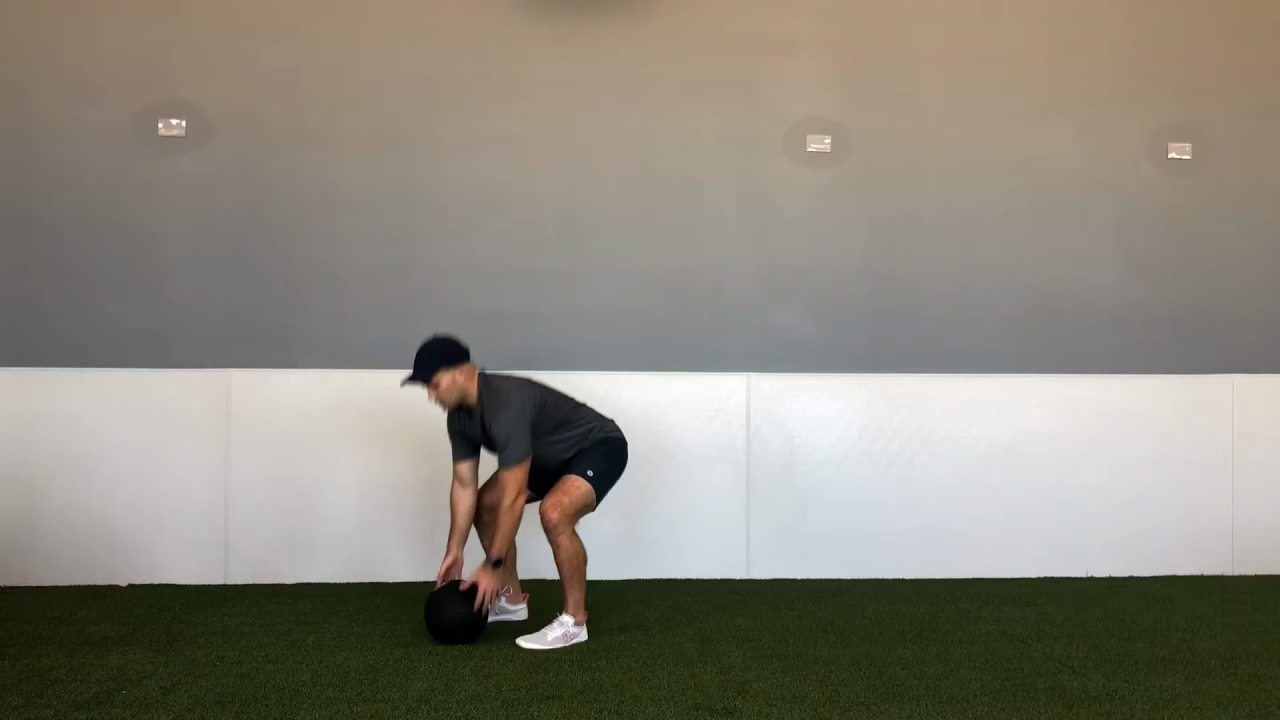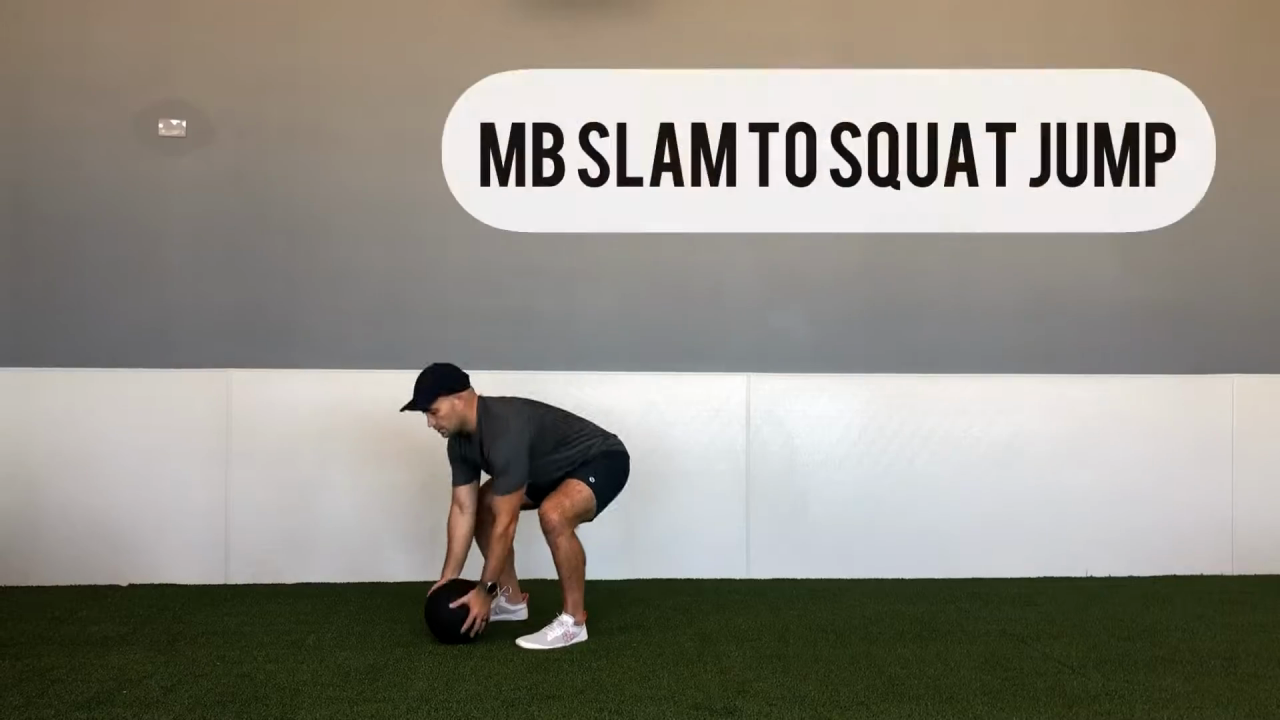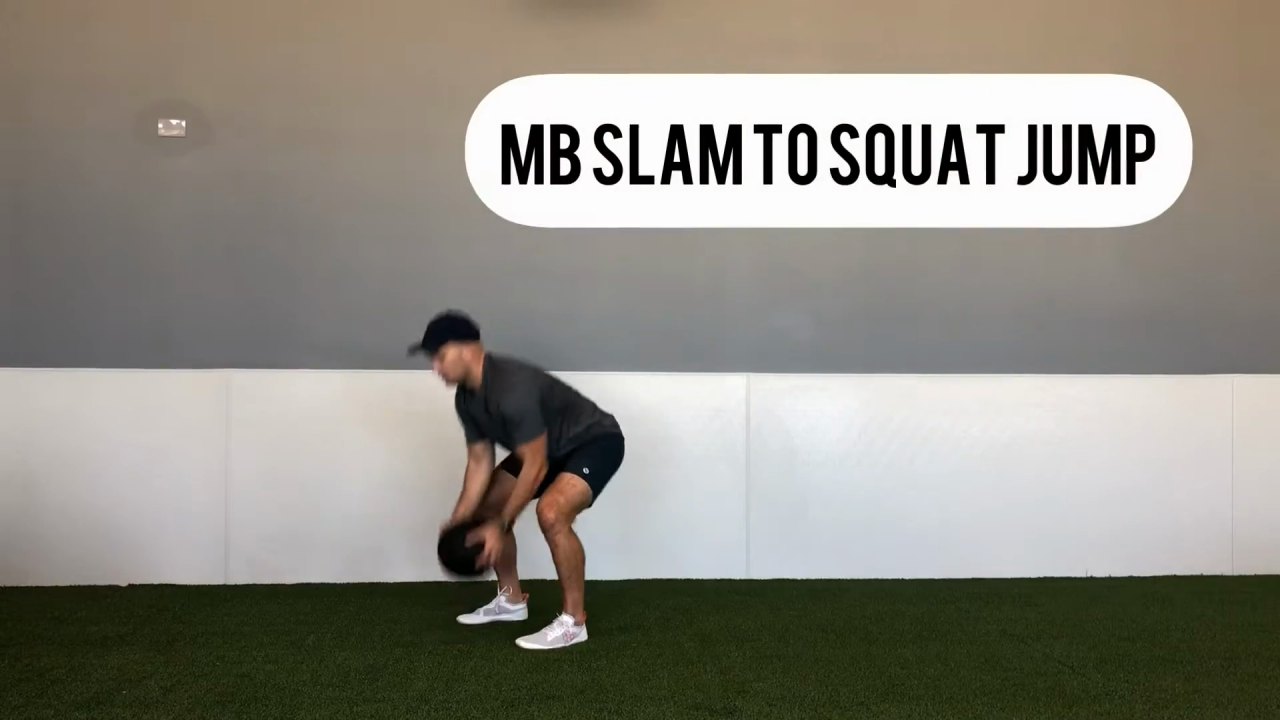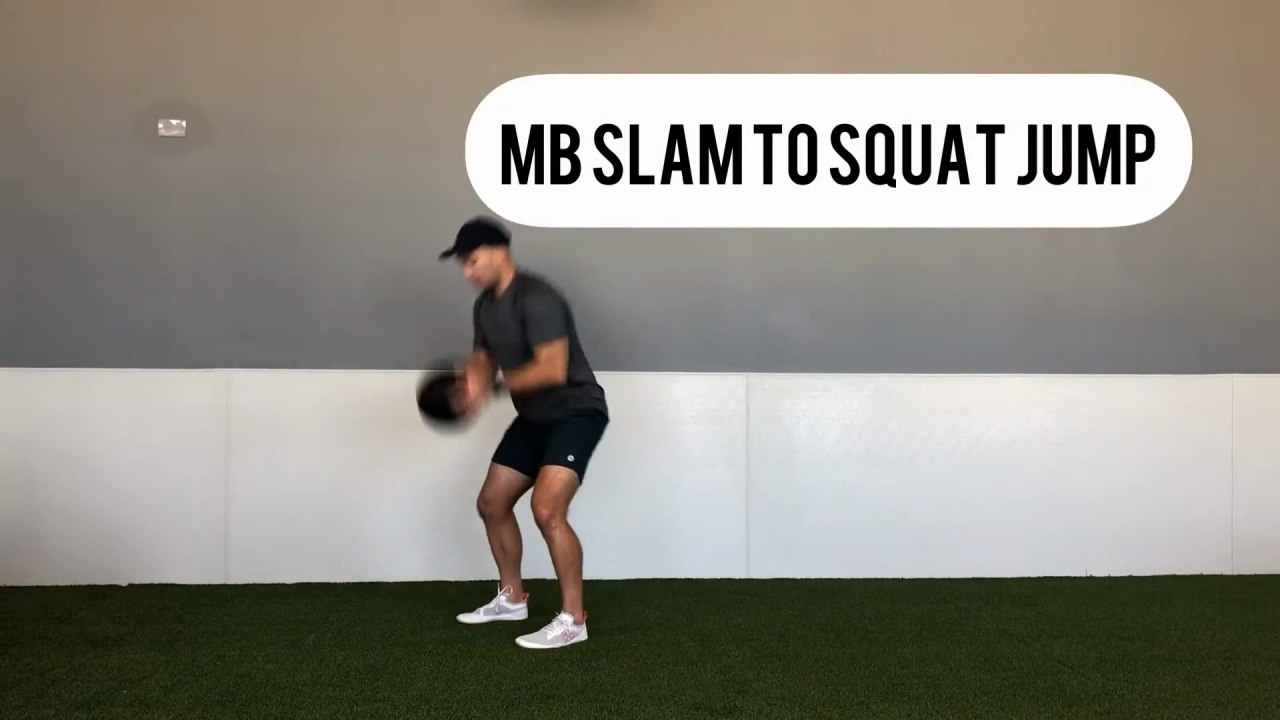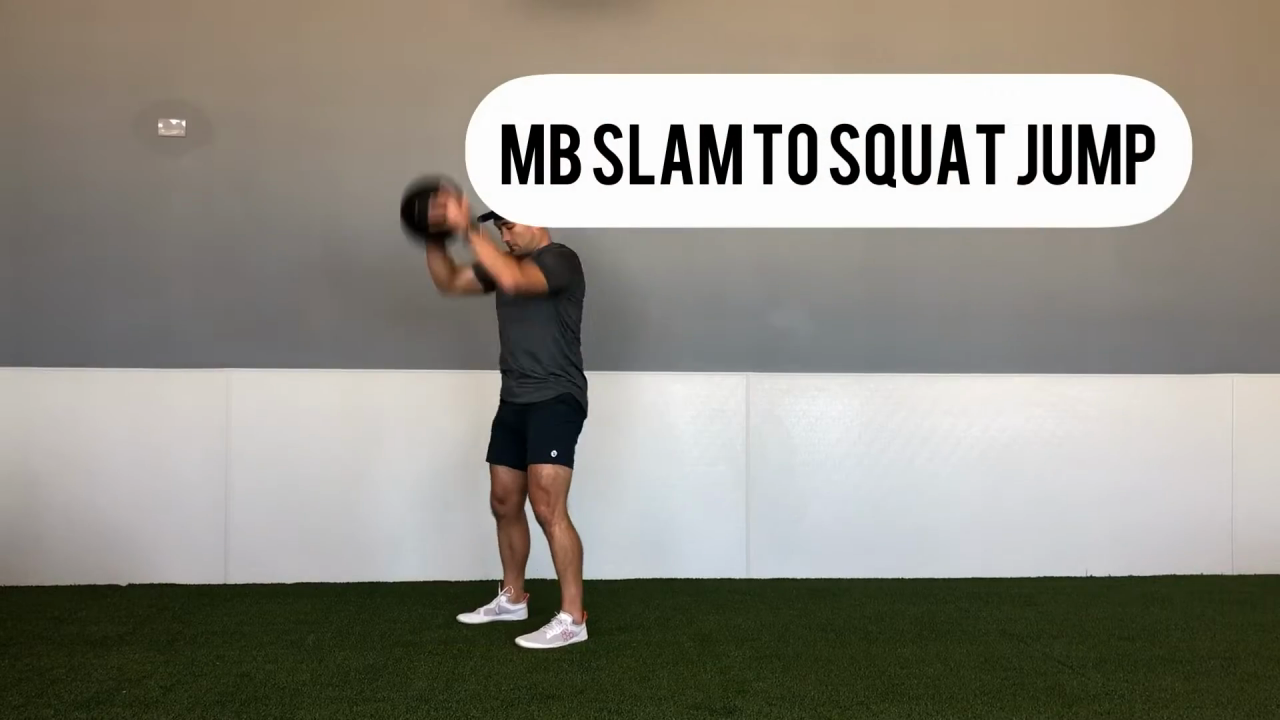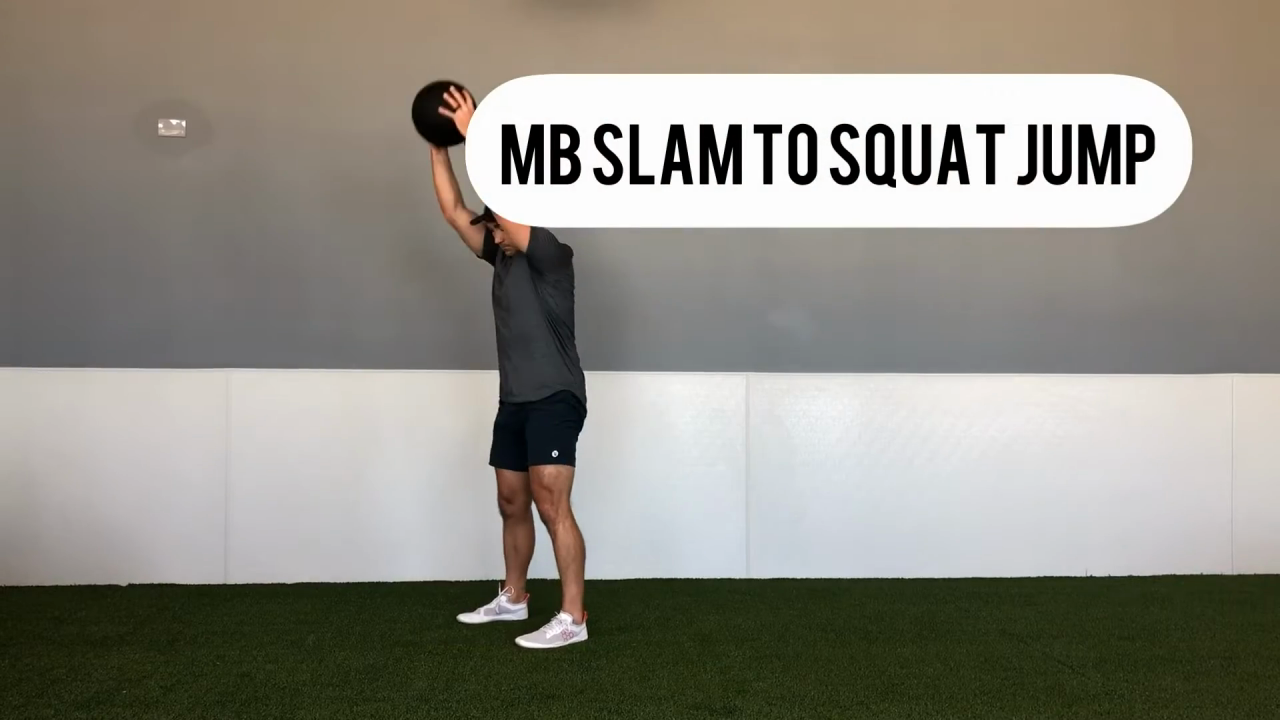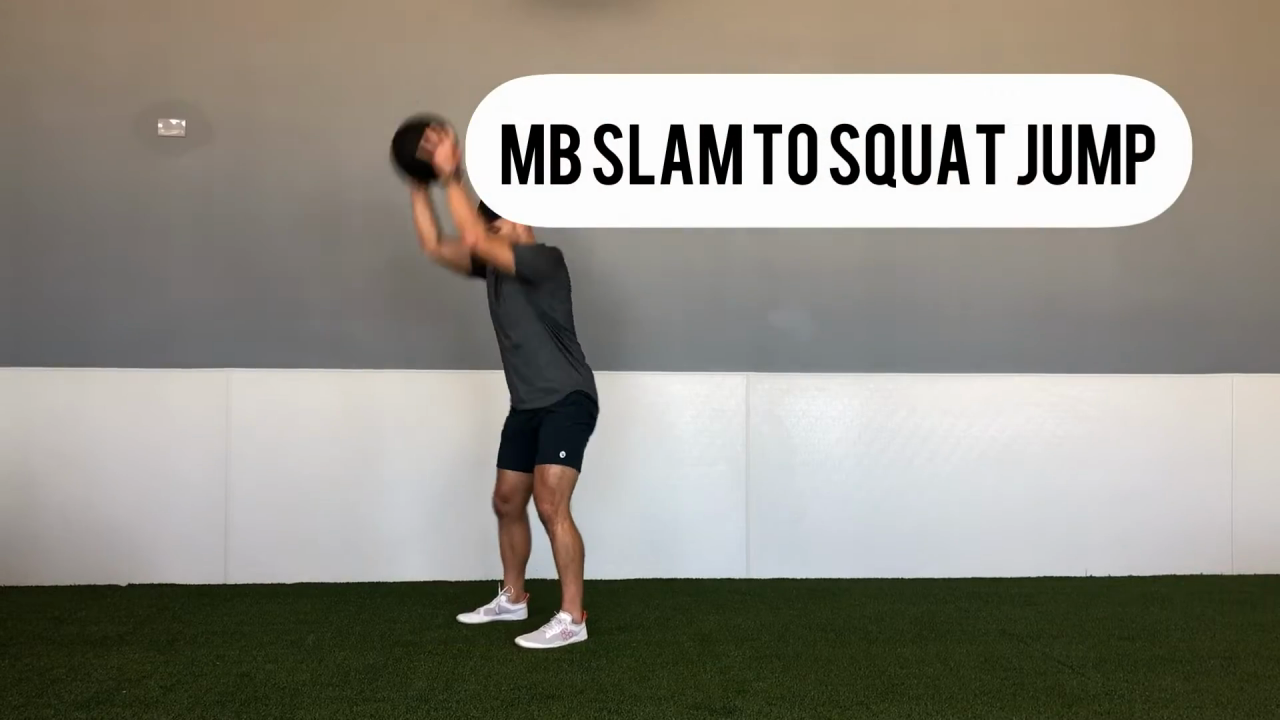
dt=0.2s
person 1, frame 1
left shoulder: (507, 406)
right shoulder: (460, 416)
left elbow: (513, 497)
right elbow: (464, 485)
left wrist: (494, 566)
right wrist: (454, 552)
left hip: (600, 448)
left knee: (554, 514)
right knee: (483, 505)
left ankle: (573, 620)
right ankle: (512, 598)
person 1, frame 2
left shoulder: (505, 434)
right shoulder: (460, 440)
left elbow: (505, 522)
right elbow: (463, 509)
left wrist: (484, 590)
right wrist: (449, 575)
left hip: (603, 461)
left knee: (554, 516)
right knee: (480, 509)
left ankle: (573, 621)
right ankle: (512, 600)
person 1, frame 3
left shoulder: (512, 388)
right shoulder: (466, 396)
left elbow: (535, 469)
right elbow: (481, 460)
left wrist: (499, 523)
right wrist: (459, 518)
left hip: (594, 443)
right hip: (551, 449)
left knee: (552, 512)
right knee: (487, 516)
left ankle: (574, 621)
right ankle: (511, 599)
person 1, frame 4
left shoulder: (537, 298)
right shoulder: (485, 304)
left elbow: (554, 371)
right elbow: (485, 361)
left wrist: (492, 389)
right wrist: (468, 384)
left hip: (577, 412)
right hip: (533, 417)
left knee: (547, 510)
right knee: (491, 502)
left ankle: (572, 620)
right ankle: (511, 598)
person 1, frame 5
left shoulder: (562, 262)
right shoulder: (508, 268)
left elbow: (514, 279)
right elbow: (451, 284)
left wrist: (468, 230)
right wrist: (436, 241)
left hip: (555, 405)
right hip: (514, 404)
left knee: (548, 512)
right knee: (505, 508)
left ankle: (572, 620)
right ankle: (513, 599)
person 1, frame 6
left shoulder: (552, 257)
right shoulder: (503, 258)
right elbow: (454, 212)
left wrist: (472, 133)
right wrist: (439, 145)
left hip: (554, 400)
right hip: (515, 401)
left knee: (552, 507)
right knee: (512, 505)
left ankle: (573, 619)
right ankle: (513, 599)
person 1, frame 7
left shoulder: (545, 260)
right shoulder: (494, 266)
left elbow: (479, 242)
right elbow: (438, 248)
left wrist: (451, 173)
right wrist: (419, 181)
left hip: (566, 403)
right hip: (527, 407)
left knee: (552, 505)
right knee: (507, 502)
left ankle: (572, 617)
right ankle: (510, 596)
